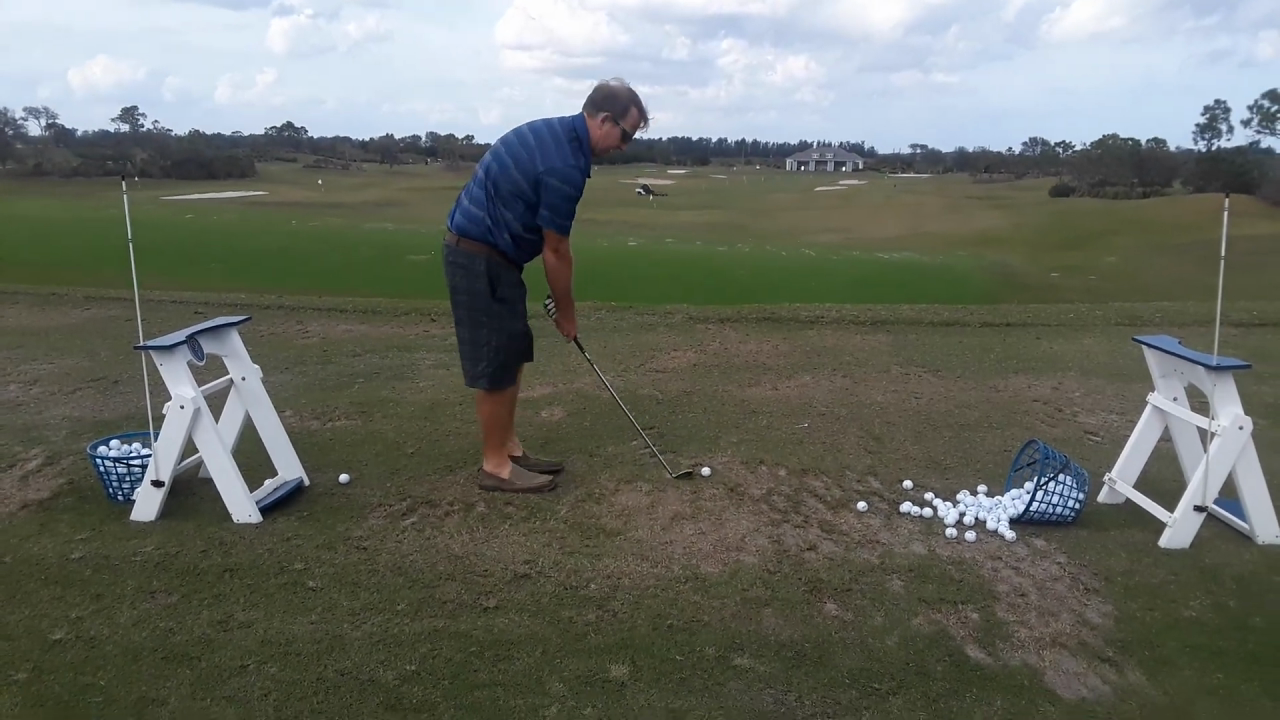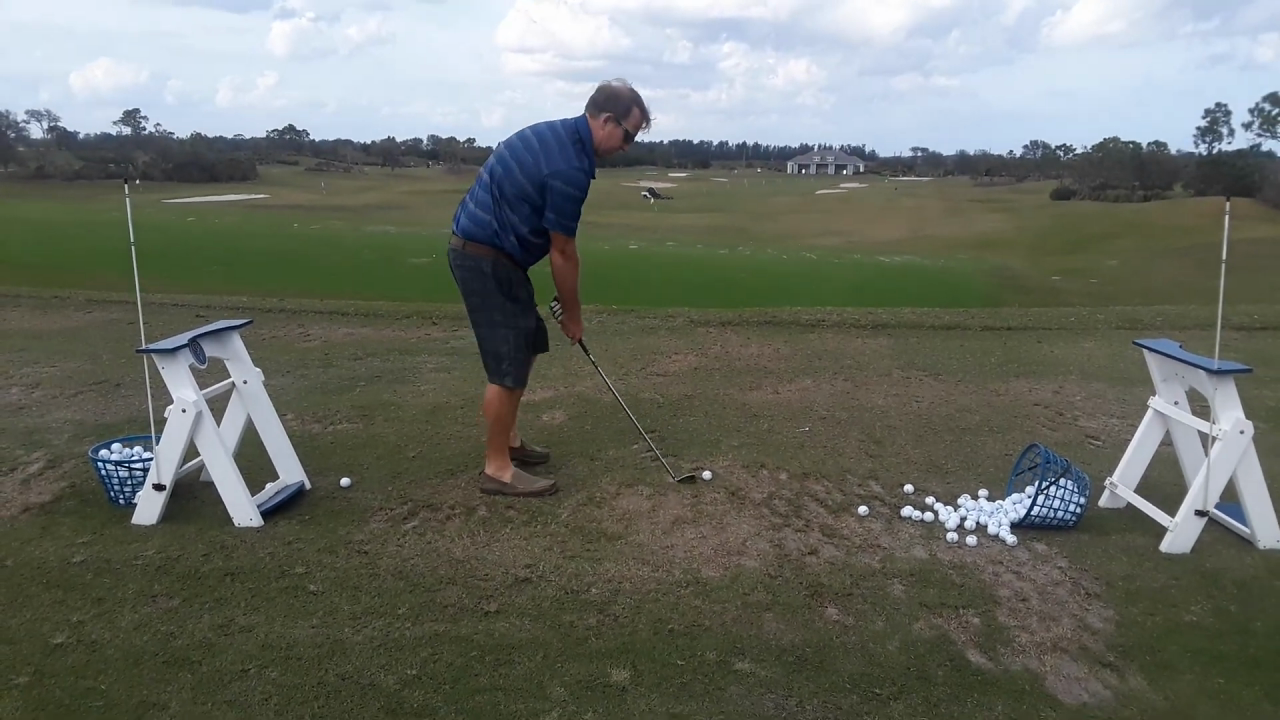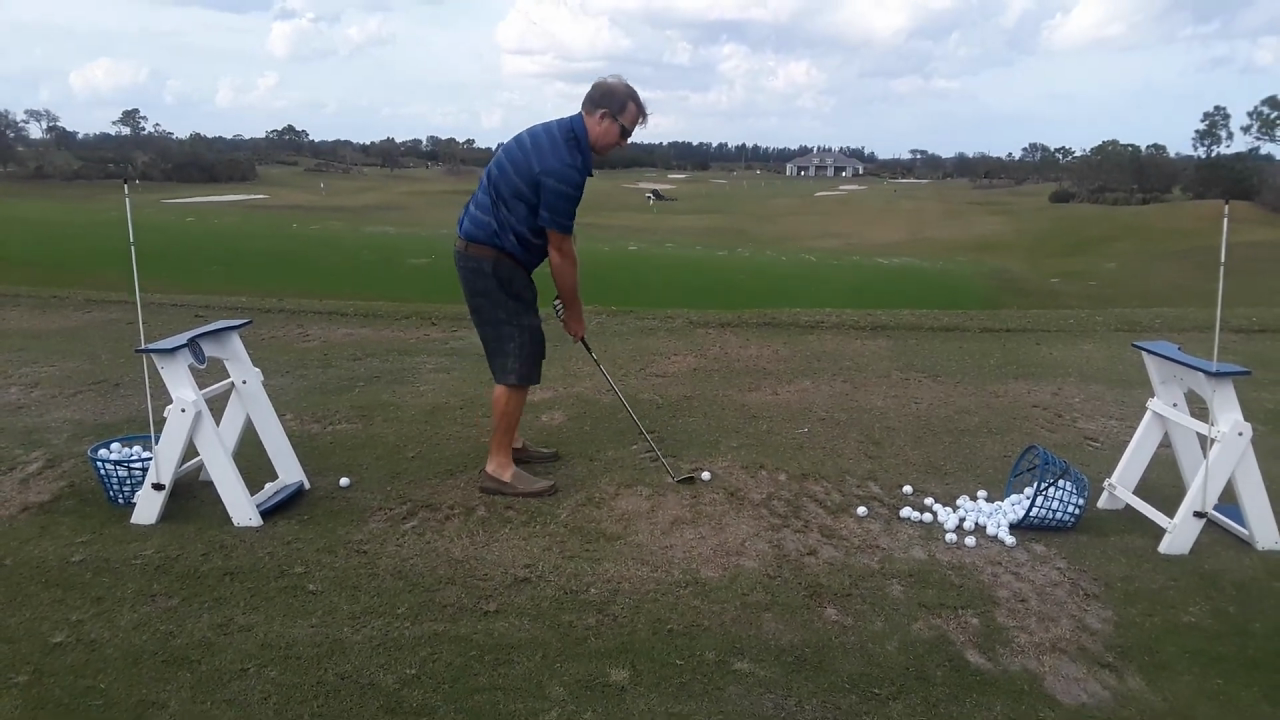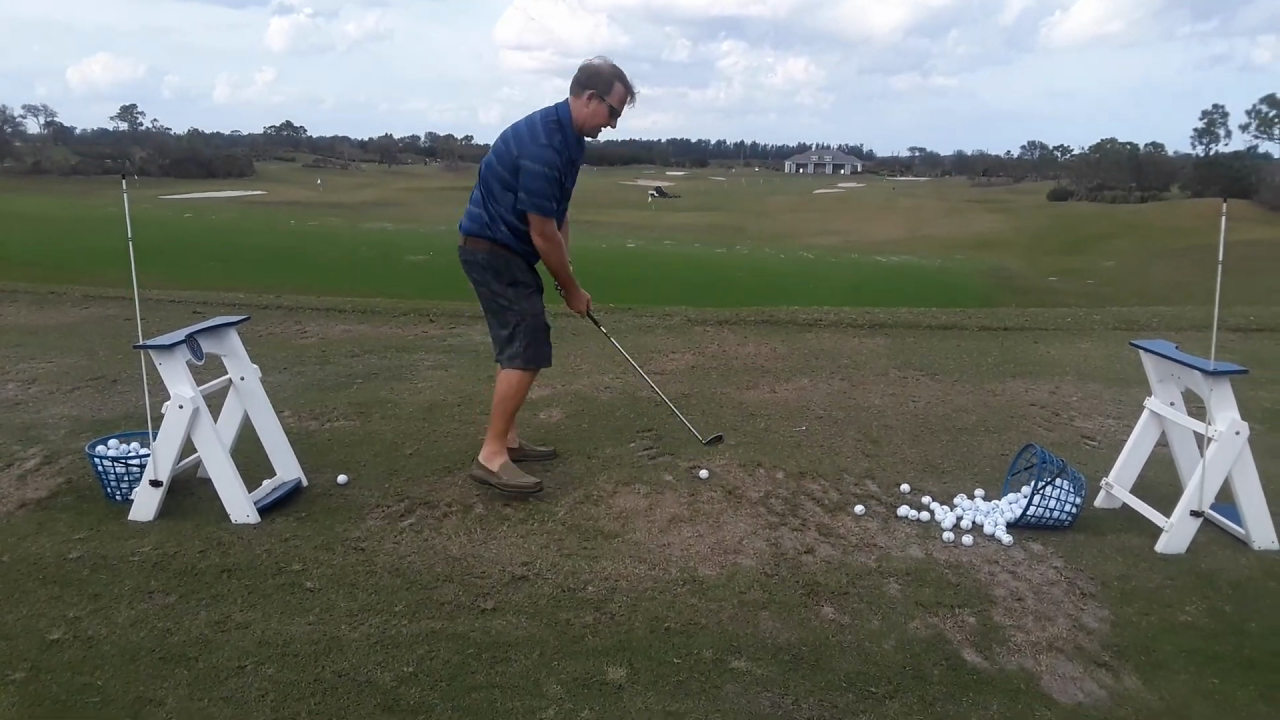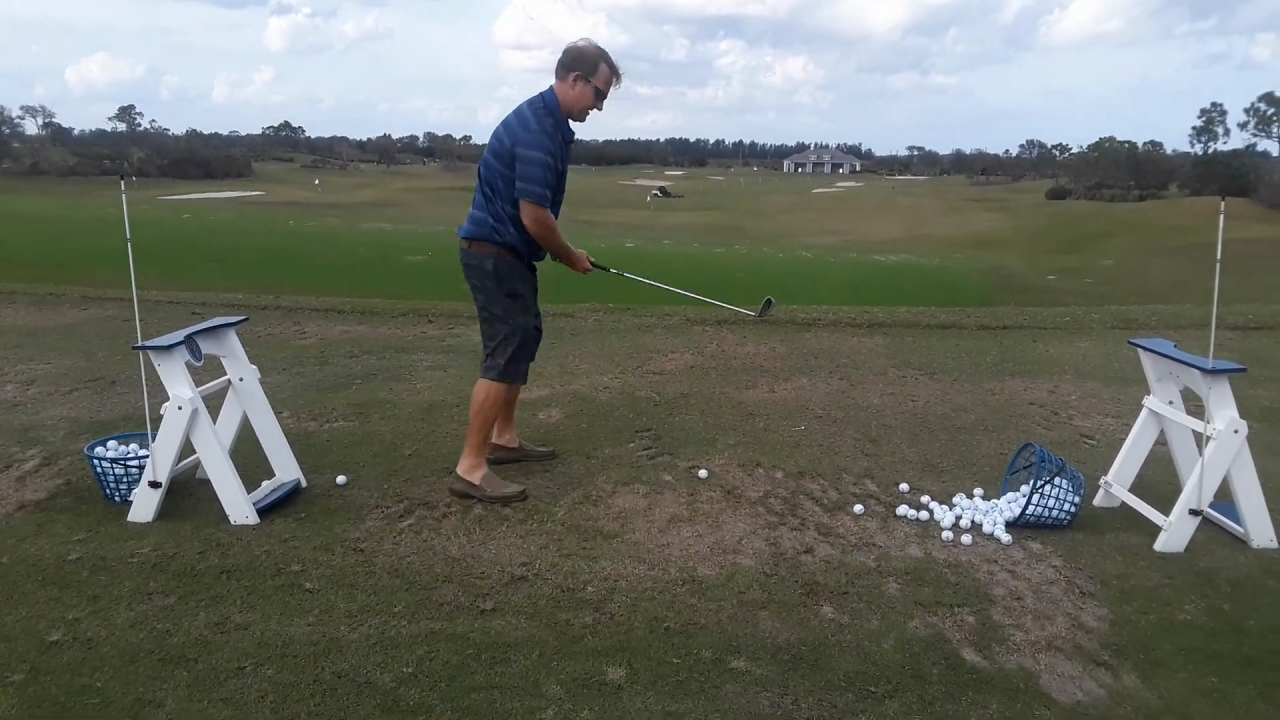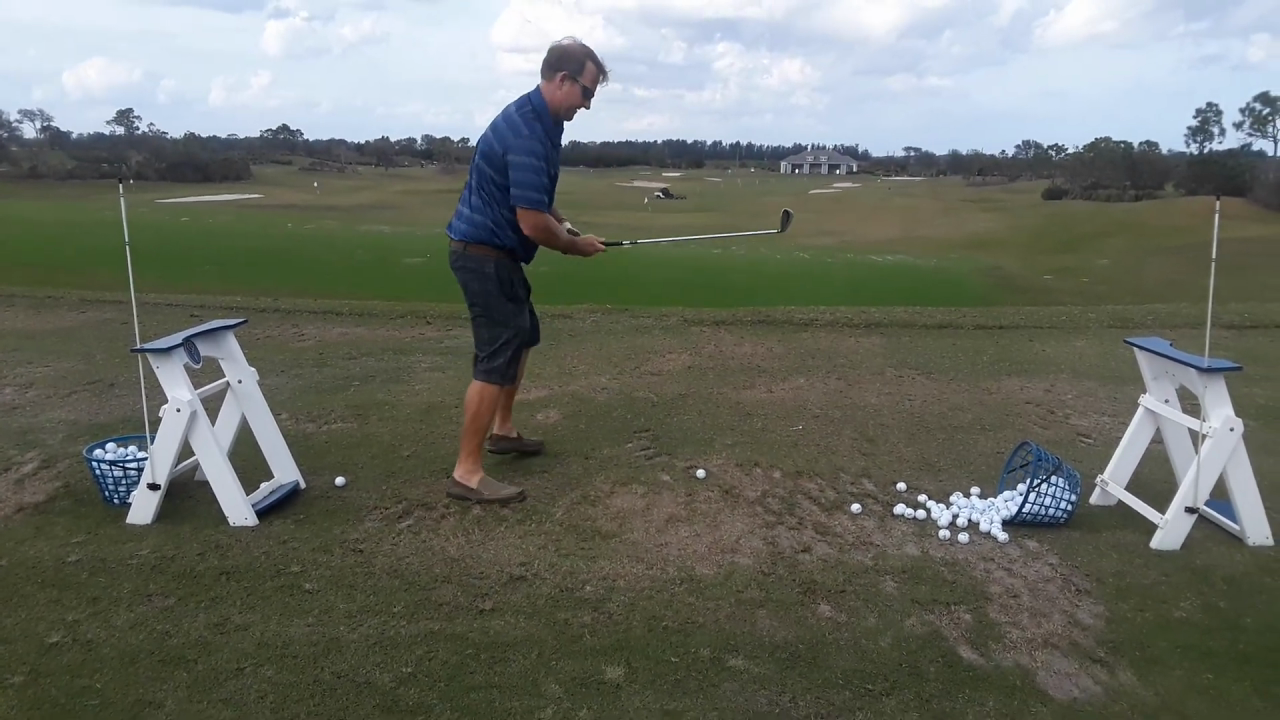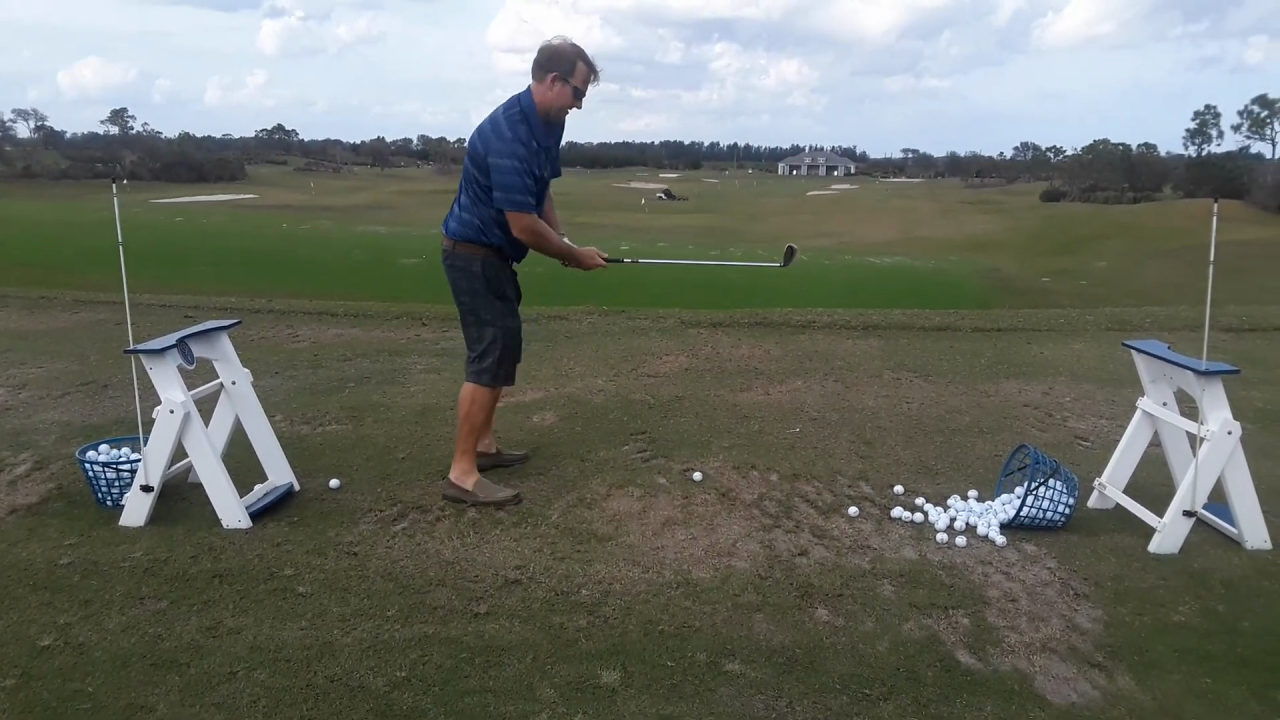
dt=0.2s
person 1, frame 1
left shoulder: (554, 132)
right shoulder: (565, 163)
right elbow: (556, 250)
right wrist: (566, 313)
left hip: (483, 249)
right hip: (480, 256)
left knee: (513, 353)
right knee: (494, 361)
left ankle: (509, 448)
right ankle: (495, 465)
person 1, frame 2
left shoulder: (559, 135)
right shoulder: (569, 165)
right elbow: (563, 252)
right wrist: (572, 314)
left hip: (488, 250)
right hip: (486, 257)
left knee: (525, 345)
right knee: (508, 359)
left ankle: (508, 441)
right ankle: (497, 468)
person 1, frame 3
left shoulder: (564, 140)
right shoulder: (562, 161)
left elbow: (559, 233)
right elbow: (560, 250)
left wrist: (568, 301)
right wrist: (573, 311)
left hip: (500, 254)
right hip: (490, 258)
left knee: (522, 355)
right knee: (518, 361)
left ankle: (510, 442)
right ankle: (499, 467)
person 1, frame 4
left shoulder: (564, 134)
right shoulder: (543, 144)
left elbow: (553, 217)
right elbow: (543, 232)
left wrist: (564, 278)
right wrist: (571, 289)
left hip: (507, 249)
right hip: (491, 251)
left knee: (523, 344)
right knee: (524, 349)
left ankle: (507, 439)
right ankle: (491, 455)
person 1, frame 5
left shoulder: (547, 119)
right shoulder: (538, 132)
right elbow: (535, 218)
left wrist: (562, 249)
right wrist: (570, 257)
left hip: (504, 251)
right hip: (494, 254)
left knee: (521, 346)
right knee: (504, 358)
left ankle: (503, 438)
right ankle: (470, 468)
person 1, frame 6
left shoulder: (542, 120)
right shoulder: (526, 134)
right elbow: (532, 223)
left wrist: (564, 225)
right wrist: (576, 245)
left hip: (490, 251)
right hip: (485, 255)
left knee: (519, 337)
right knee: (495, 359)
left ankle: (502, 429)
right ankle: (466, 472)
person 1, frame 7
left shoulder: (547, 124)
right shoulder: (508, 137)
left elbow: (540, 193)
right elbow: (523, 226)
left wrist: (562, 243)
right wrist: (576, 256)
left hip: (489, 254)
right hip: (475, 256)
left knee: (499, 355)
right knee: (489, 361)
left ankle: (481, 444)
right ankle: (462, 474)
